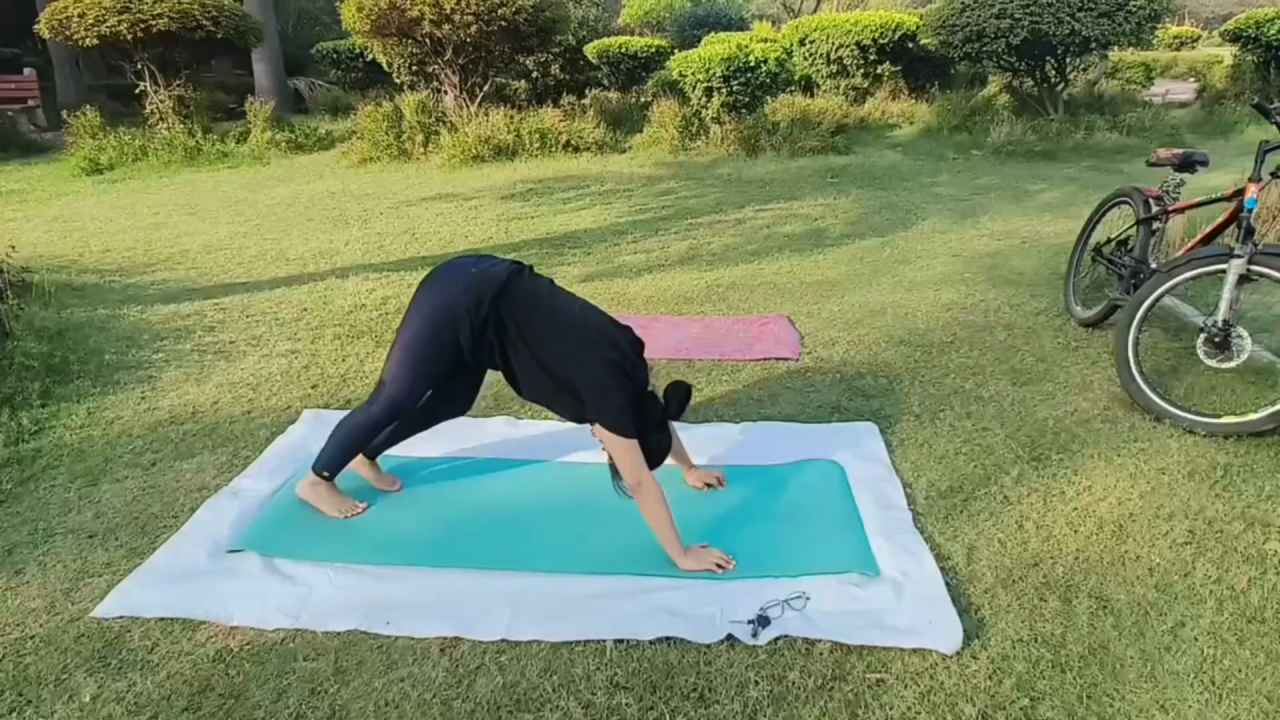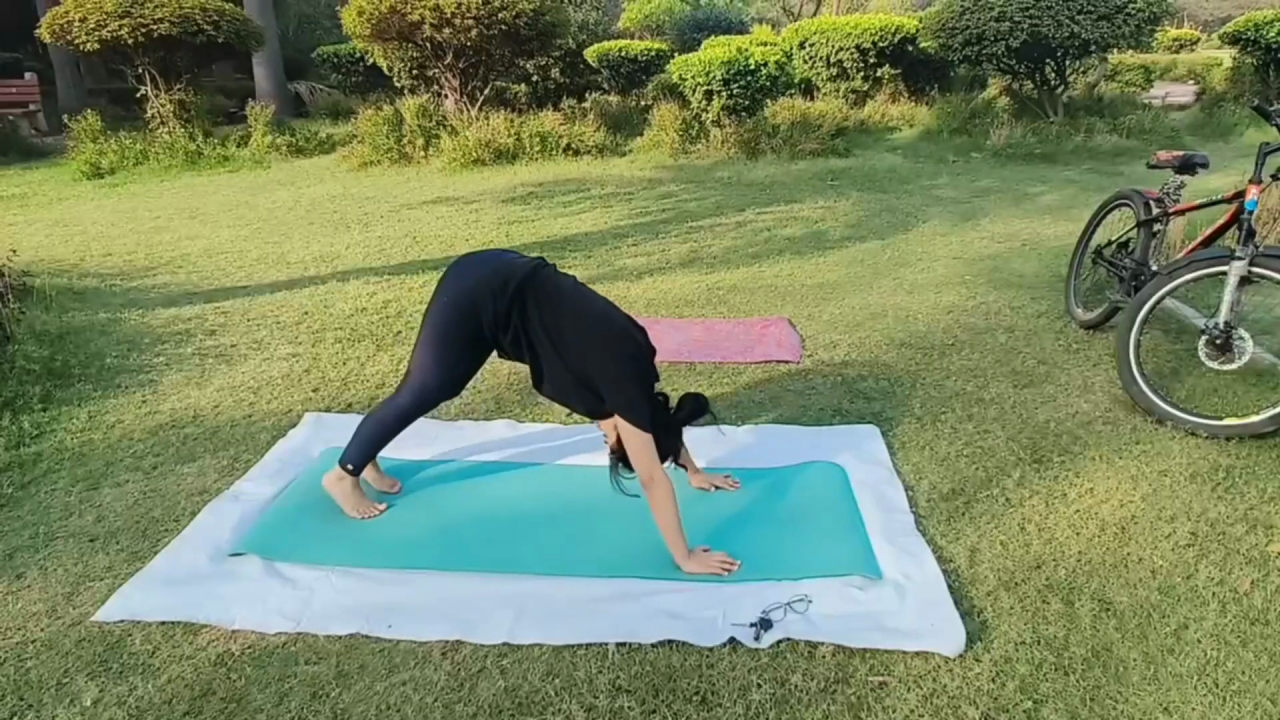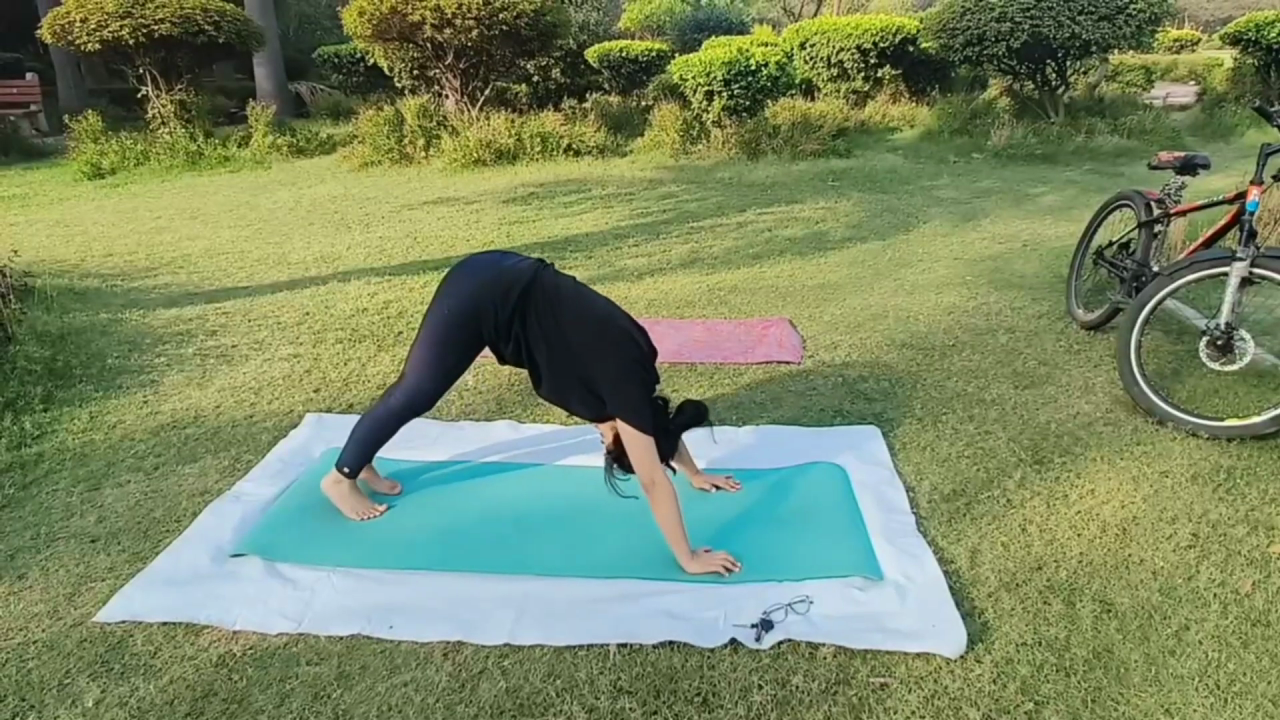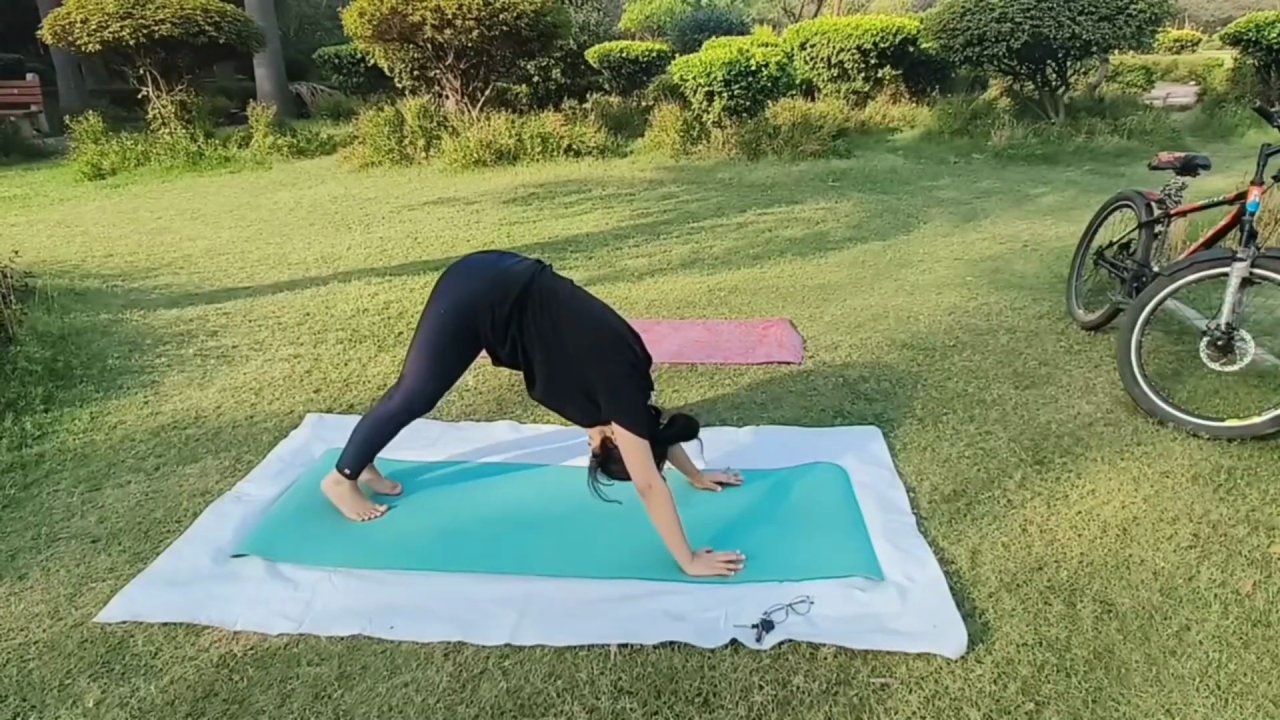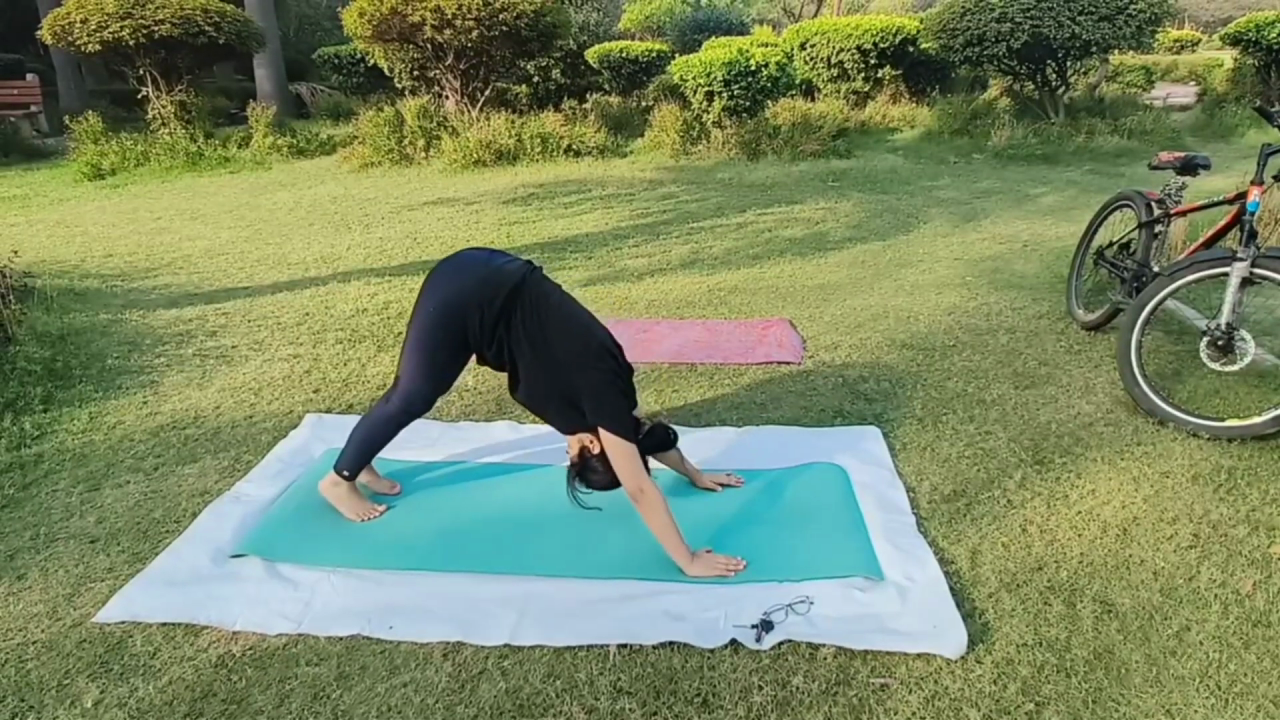
dt=0.4s
person 1, frame 1
left shoulder: (625, 365)
right shoulder: (608, 388)
left elbow: (652, 418)
right elbow: (640, 483)
left wrist: (691, 469)
right wrist: (682, 555)
left hip: (481, 285)
right hip: (461, 304)
left knee: (453, 400)
right knee: (393, 399)
left ankle: (366, 456)
right ankle: (317, 480)
person 1, frame 2
left shoulder: (634, 367)
right shoulder: (624, 383)
left elbow: (662, 423)
right elbow: (652, 478)
left wrist: (696, 474)
right wrist: (686, 558)
left hip: (501, 284)
right hip: (480, 292)
left knee: (443, 387)
right knee: (421, 392)
left ankle: (365, 459)
right ankle: (343, 475)
person 1, frame 3
left shoulder: (634, 368)
right shoulder: (625, 386)
left elbow: (662, 425)
right elbow: (654, 481)
left wrist: (697, 474)
right wrist: (689, 559)
left hip: (502, 283)
right hip: (484, 296)
left knee: (425, 385)
right knee: (415, 393)
left ankle: (362, 464)
right ankle: (341, 478)
person 1, frame 4
left shoulder: (627, 374)
right shoulder: (619, 390)
left elbow: (658, 430)
right elbow: (649, 486)
left wrist: (697, 476)
right wrist: (690, 561)
left hip: (499, 283)
right hip: (478, 296)
left knee: (421, 389)
right knee: (415, 395)
left ankle: (363, 466)
right ankle: (341, 479)
person 1, frame 5
left shoulder: (608, 386)
right shoulder: (602, 397)
left elbow: (646, 434)
right elbow: (641, 489)
left wrist: (697, 475)
right wrist: (689, 562)
left hip: (487, 283)
right hip: (465, 294)
left knee: (418, 392)
right knee: (412, 397)
left ankle: (361, 466)
right ankle: (339, 479)
